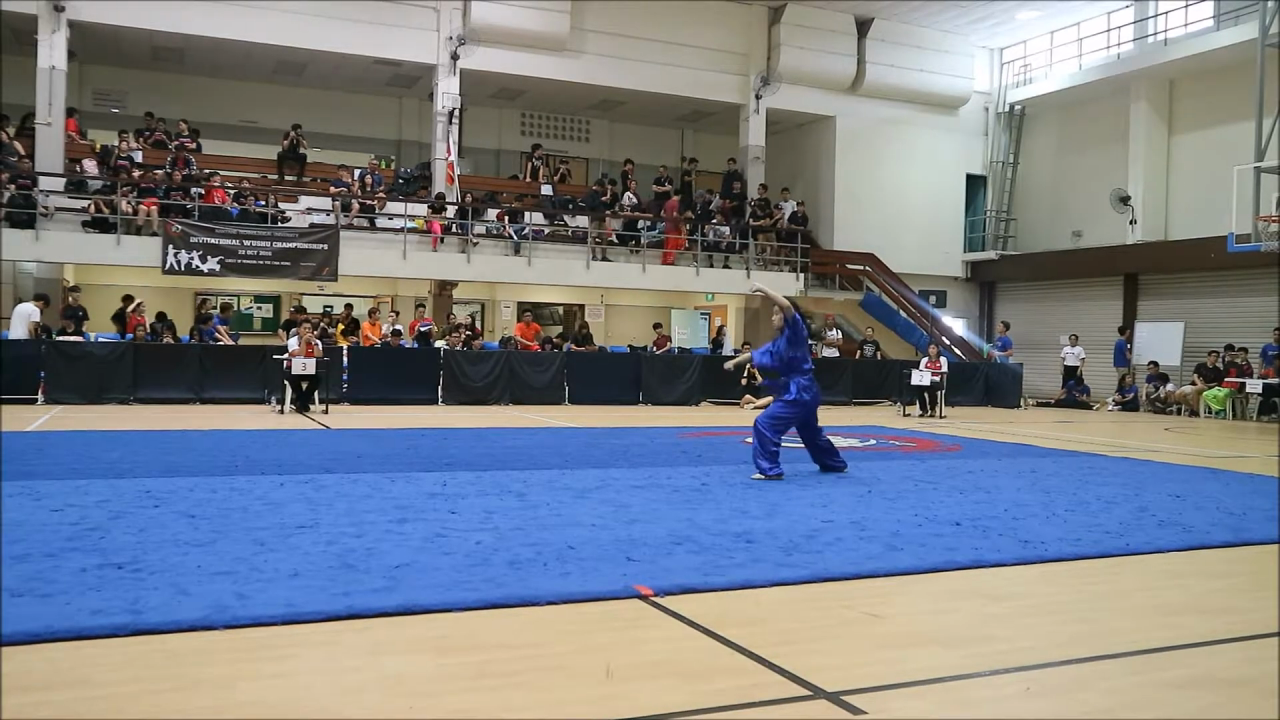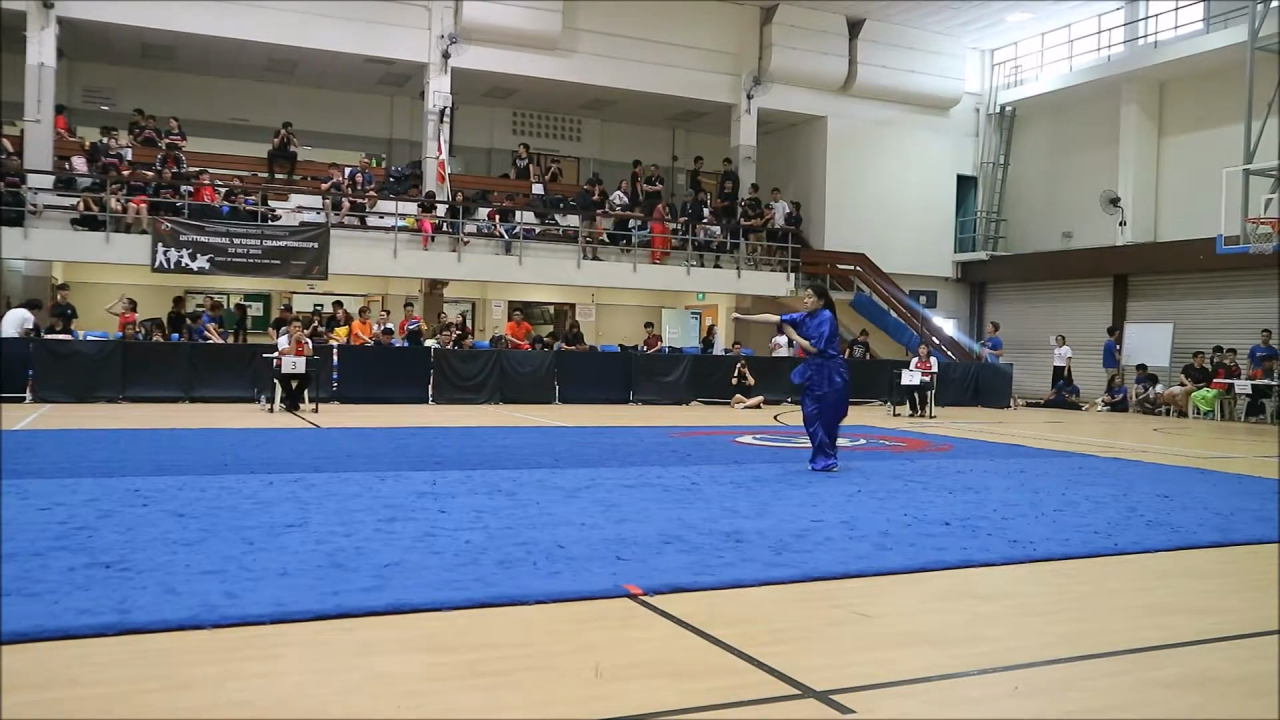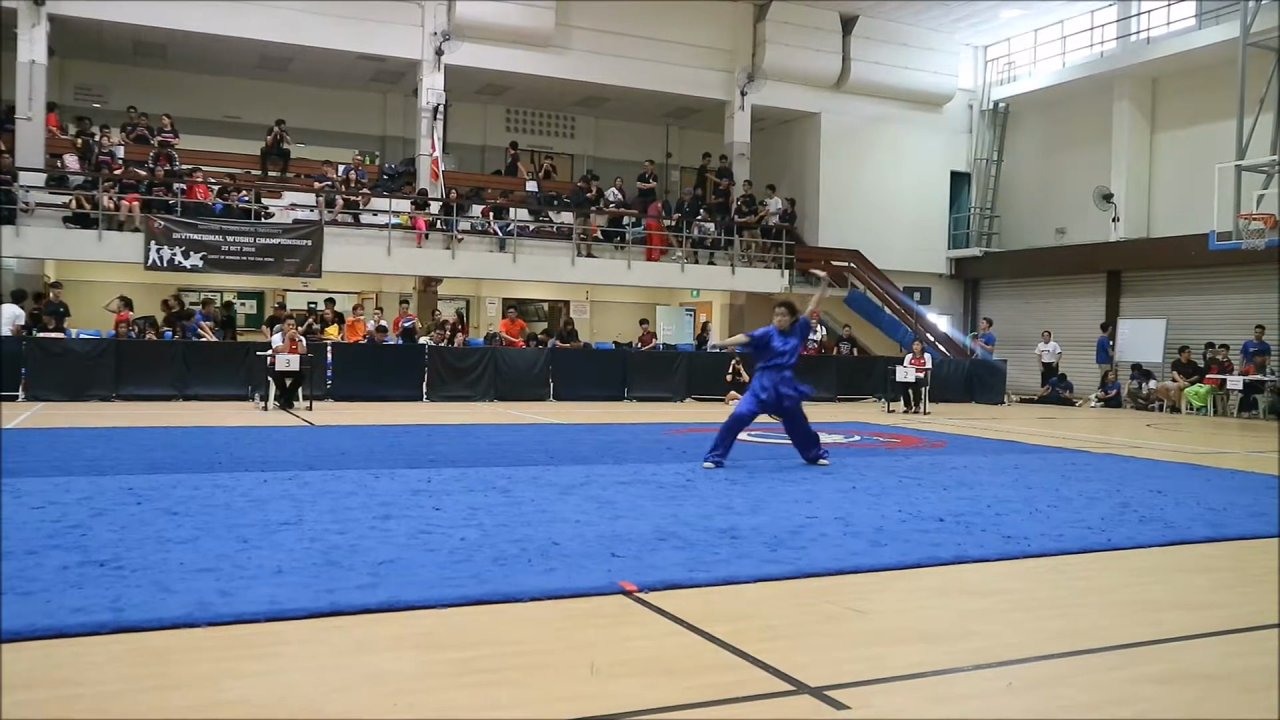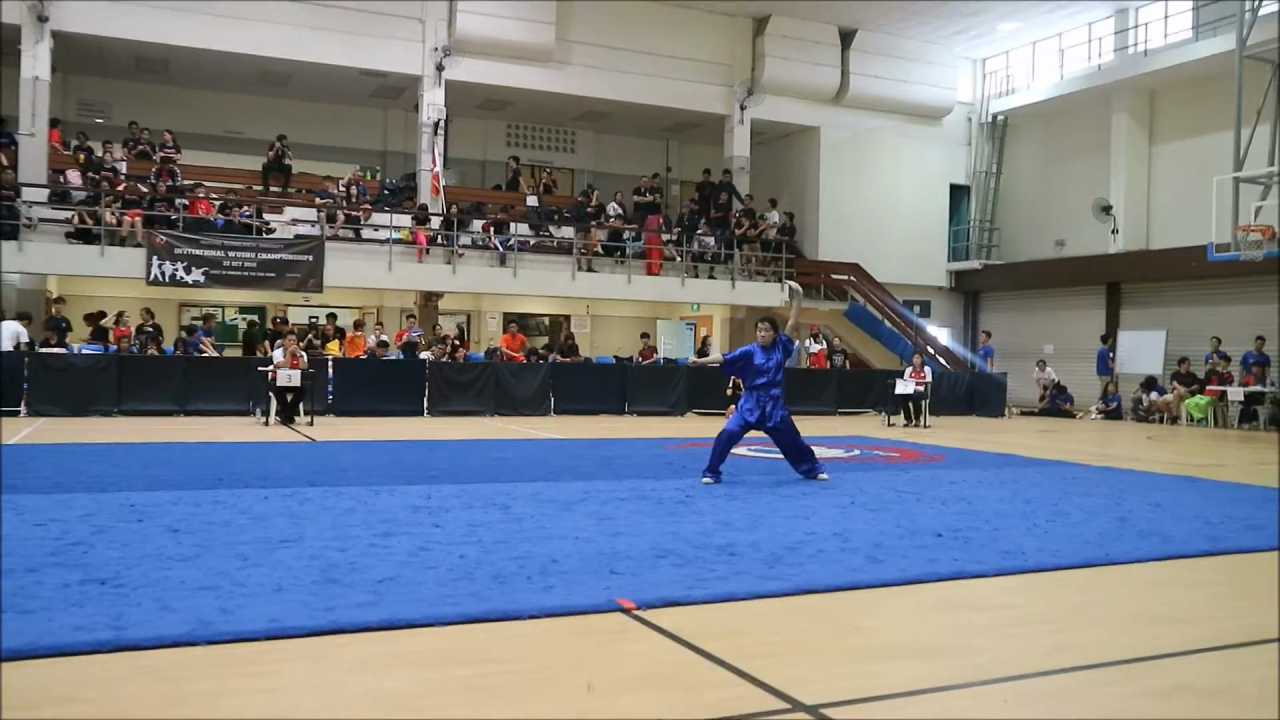
dt=1s
person 1, frame 1
left shoulder: (796, 333)
right shoulder: (778, 342)
left elbow: (787, 306)
right elbow: (756, 355)
left wrist: (761, 290)
right wrist: (734, 362)
left hip: (800, 393)
right hip: (798, 393)
left knee: (765, 424)
right knee: (811, 434)
left ankle: (770, 470)
right ankle: (836, 464)
person 1, frame 2
left shoulder: (827, 318)
right shoulder: (802, 318)
left elbow: (814, 347)
right elbow: (774, 318)
left wrist: (793, 335)
right wrist: (745, 317)
left hip: (831, 373)
right hip: (813, 373)
left knee: (830, 417)
right knee: (813, 418)
left ankle: (825, 459)
right ankle: (824, 459)
person 1, frame 3
left shoulder: (798, 331)
right shoulder: (767, 333)
left elbow: (812, 308)
right elbow: (746, 338)
left wrist: (824, 283)
right wrist: (721, 343)
left hip: (786, 387)
right hip: (762, 385)
left knee: (799, 424)
right knee: (739, 416)
left ankle: (816, 454)
right ankle: (715, 456)
person 1, frame 4
left shoulder: (782, 348)
right shoulder: (749, 351)
left elbow: (793, 322)
right elbow: (725, 358)
left wrist: (797, 296)
right wrist: (700, 361)
left hip: (774, 404)
right hip: (750, 400)
left knee: (793, 440)
right knee: (729, 434)
left ankle: (813, 469)
right ankle: (712, 472)
